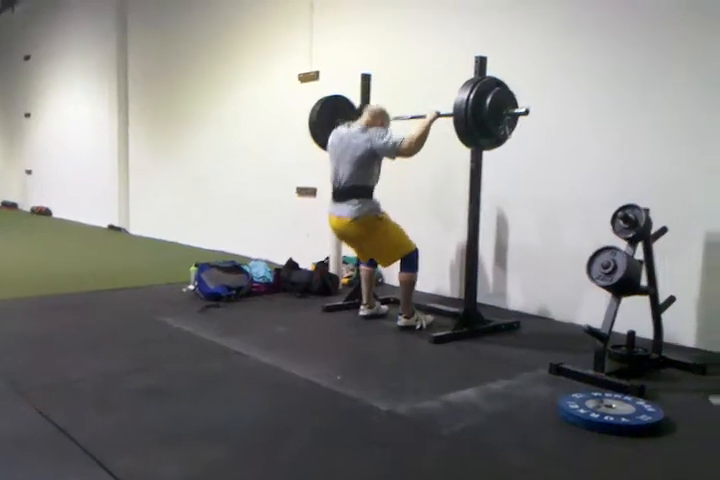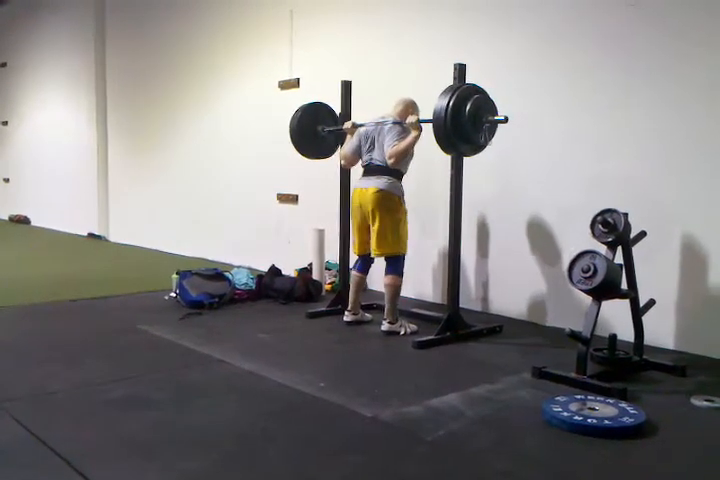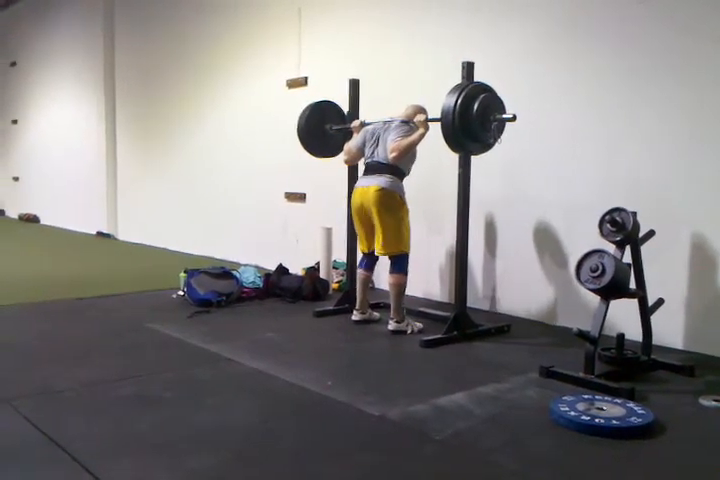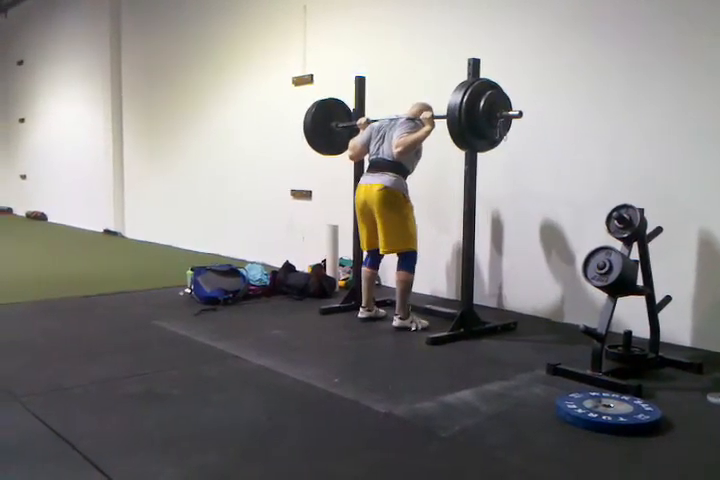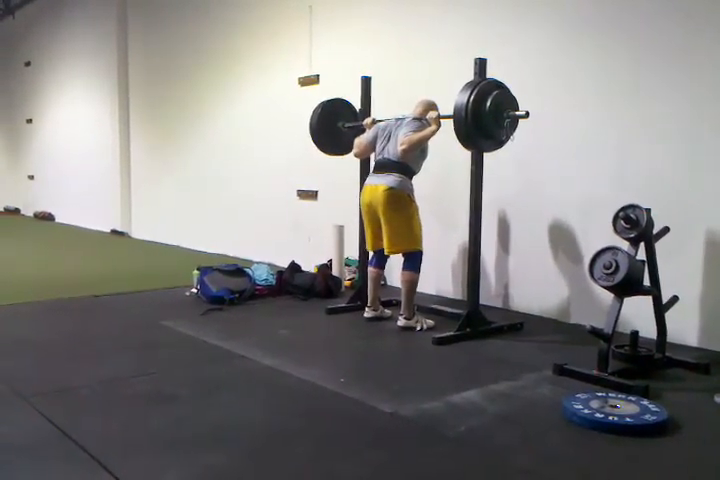
dt=1s
person 1, frame 1
left shoulder: (337, 134)
right shoulder: (372, 137)
right elbow: (409, 147)
left wrist: (360, 126)
right wrist: (428, 121)
left hip: (336, 217)
right hip: (361, 216)
left knee: (370, 254)
right knee: (409, 255)
left ankle: (368, 305)
right ankle: (407, 316)
person 1, frame 2
left shoulder: (367, 128)
right shoulder: (397, 128)
left elbow: (345, 161)
right elbow: (393, 159)
left wrist: (350, 135)
right wrist: (415, 133)
left hip: (360, 192)
right hip: (384, 194)
left knee: (364, 256)
right knee: (395, 259)
left ankle: (352, 311)
right ankle: (391, 320)
person 1, frame 3
left shoulder: (372, 128)
right shoulder: (404, 128)
left elbow: (348, 157)
right elbow: (394, 154)
left wrist: (356, 134)
right wrist: (421, 131)
left hip: (360, 191)
right hip: (384, 192)
left knee: (369, 253)
right knee: (398, 256)
left ankle: (361, 310)
right ankle: (397, 319)
person 1, frame 4
left shoulder: (377, 125)
right shoulder: (409, 125)
left elbow: (353, 153)
right elbow: (400, 149)
left wrist: (362, 130)
right wrist: (427, 128)
left hip: (364, 189)
right hip: (388, 191)
left knee: (373, 251)
right knee: (407, 254)
left ankle: (367, 307)
right ankle: (402, 316)
person 1, frame 5
left shoulder: (385, 125)
right shoulder: (416, 126)
left elbow: (358, 150)
right elbow: (404, 148)
left wrist: (368, 130)
right wrist: (433, 128)
left hip: (369, 189)
right hip: (393, 191)
left knee: (379, 251)
right knee: (412, 254)
left ankle: (372, 307)
right ankle: (407, 316)
